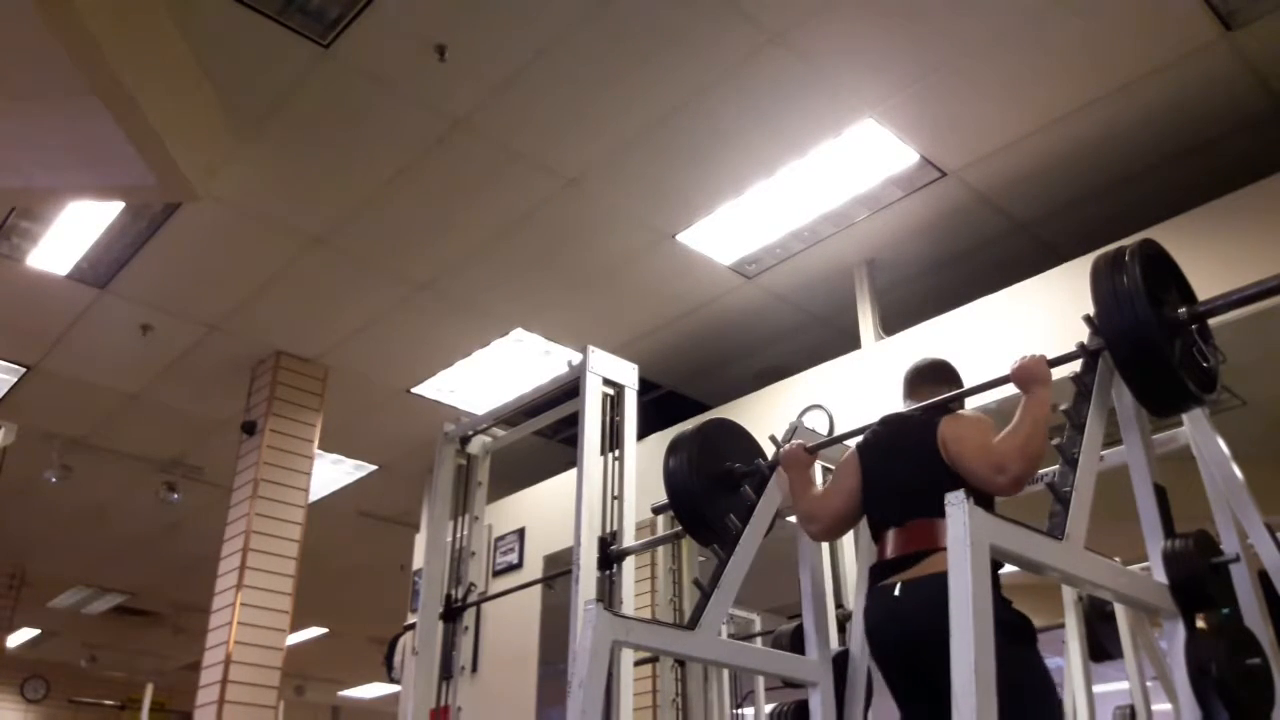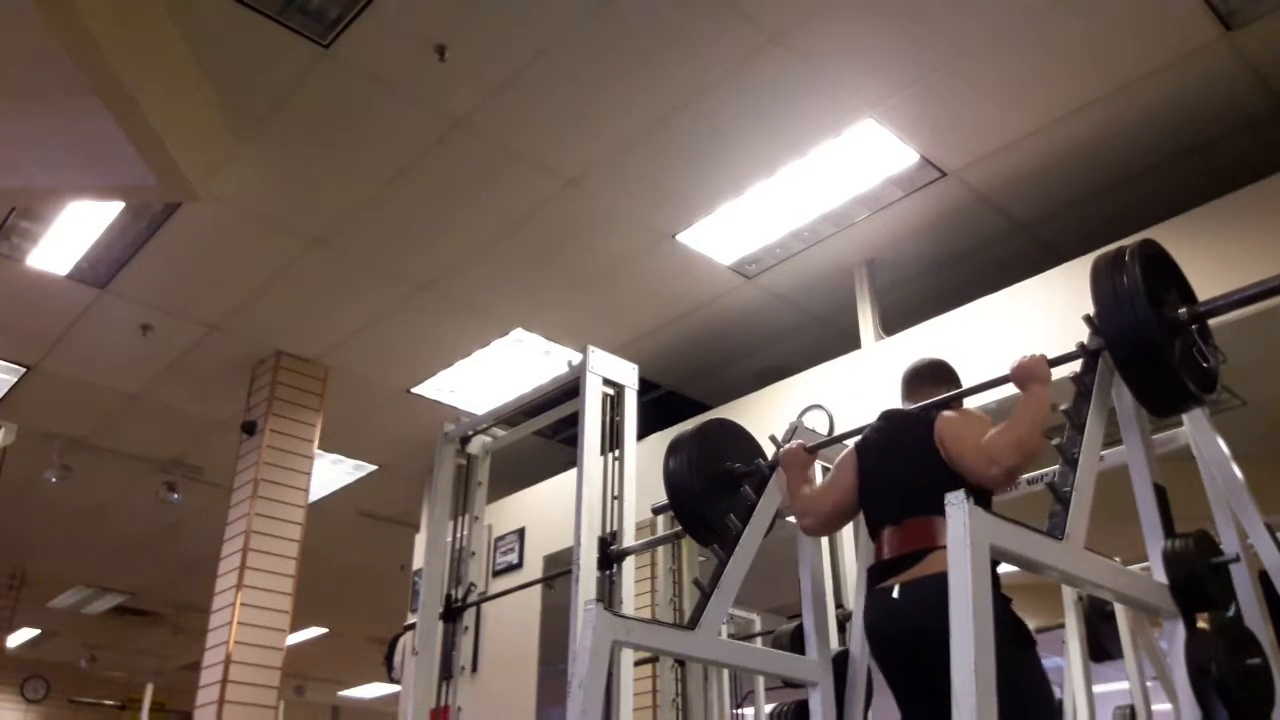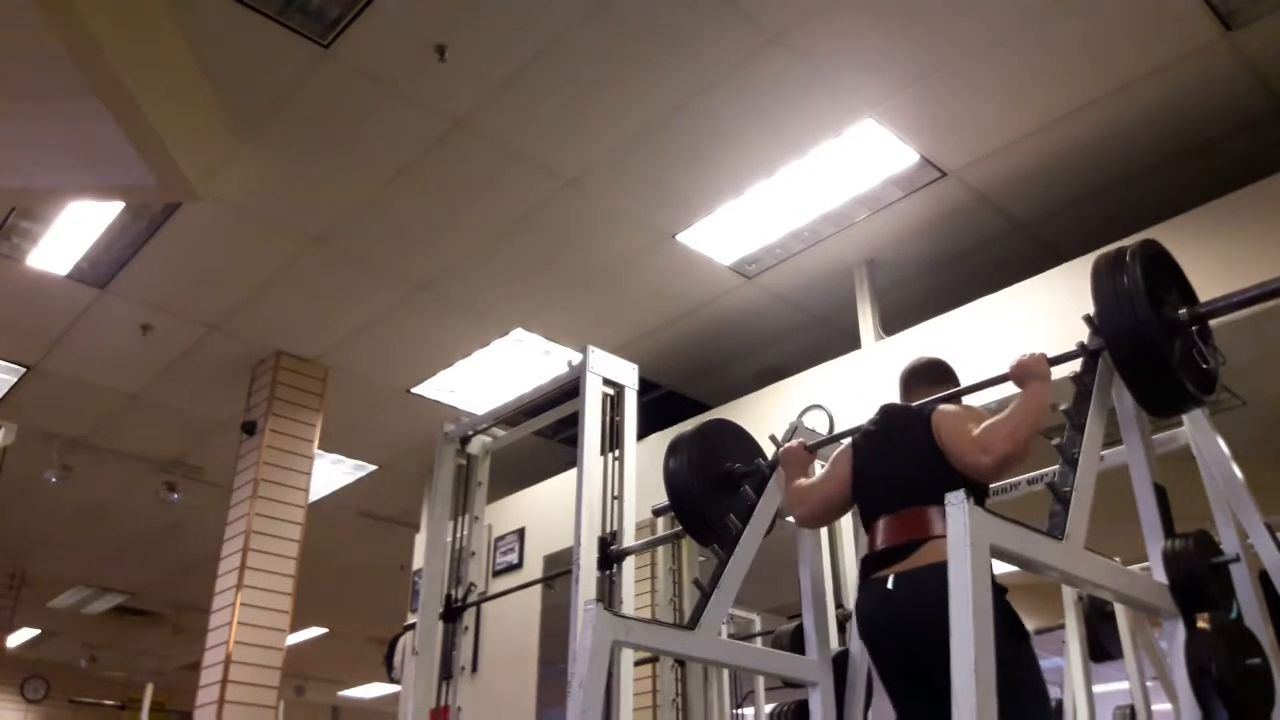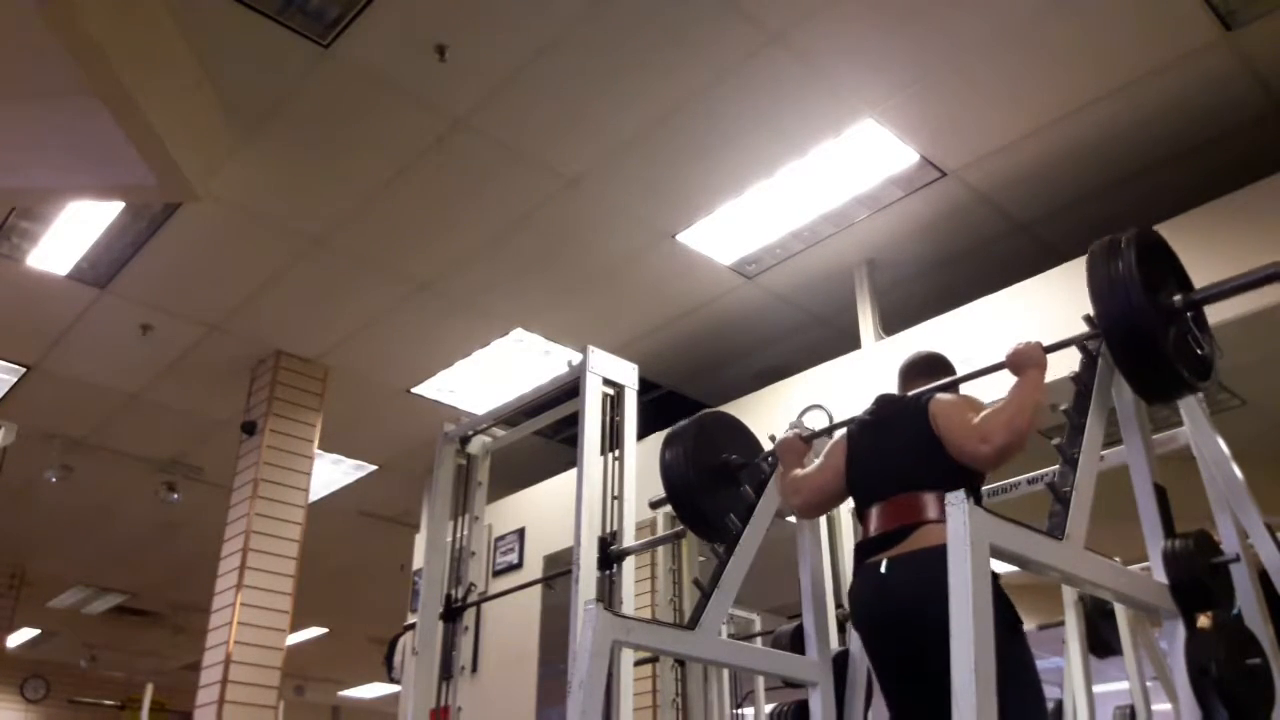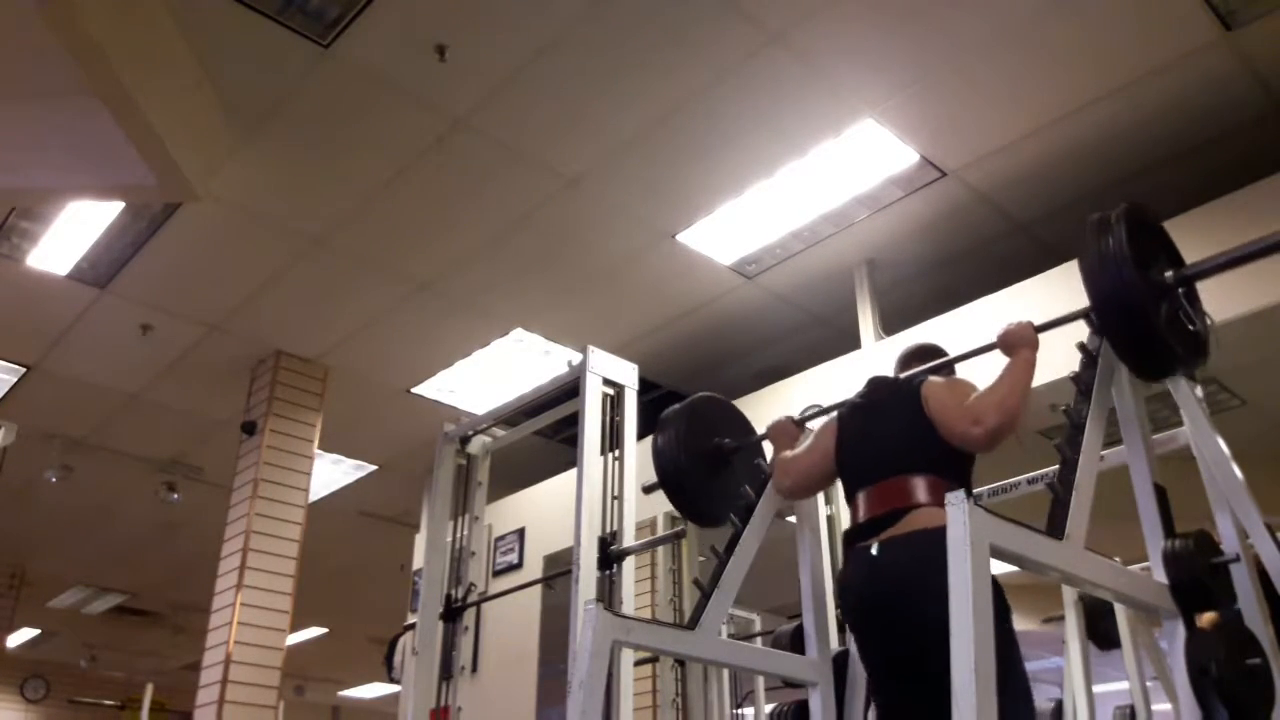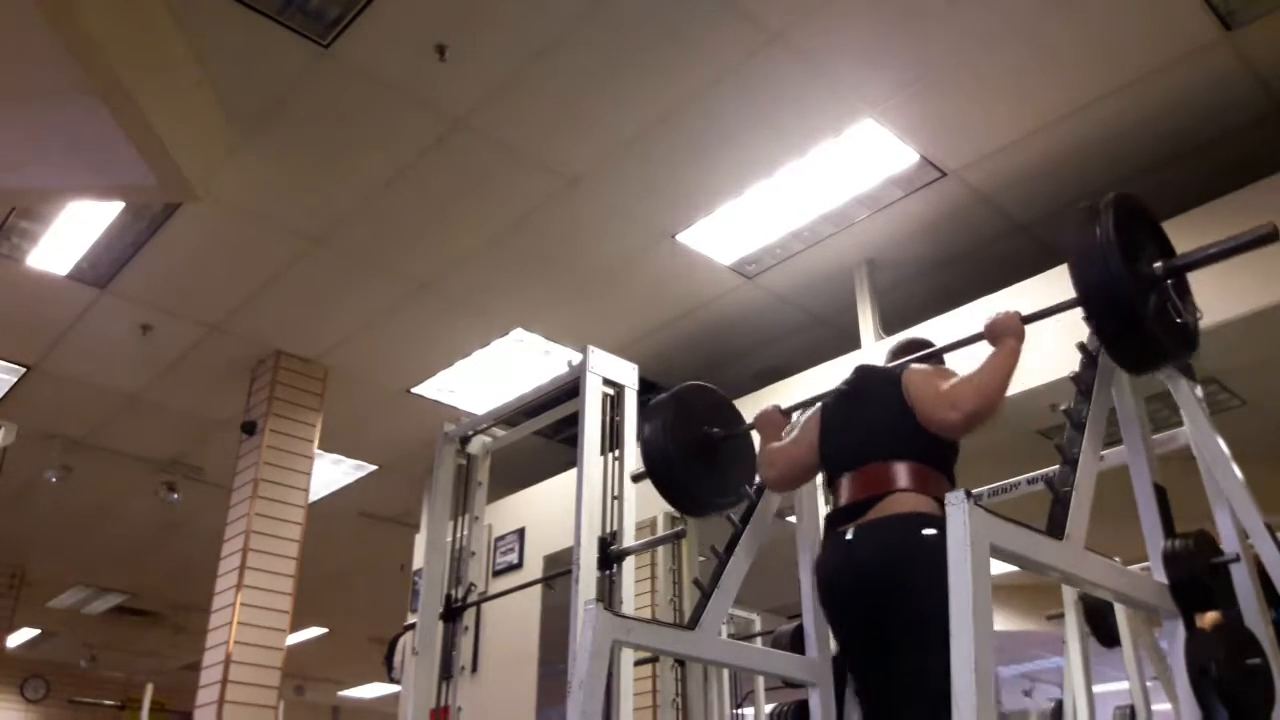
dt=0.2s
person 1, frame 1
left shoulder: (866, 449)
right shoulder: (957, 427)
left elbow: (819, 522)
right elbow: (1006, 471)
left wrist: (798, 471)
right wrist: (1037, 389)
left hip: (887, 613)
right hip: (954, 600)
person 1, frame 2
left shoulder: (864, 448)
right shoulder: (955, 424)
left elbow: (813, 517)
right elbow: (998, 464)
left wrist: (797, 471)
right wrist: (1036, 387)
left hip: (886, 613)
right hip: (952, 598)
person 1, frame 3
left shoulder: (860, 444)
right shoulder: (952, 418)
left elbow: (806, 508)
right elbow: (992, 455)
left wrist: (796, 469)
right wrist: (1035, 385)
left hip: (879, 605)
right hip: (946, 589)
person 1, frame 4
left shoulder: (856, 434)
right shoulder: (949, 408)
left elbow: (801, 498)
right elbow: (991, 443)
left wrist: (792, 460)
right wrist: (1031, 373)
left hip: (873, 593)
right hip: (940, 576)
person 1, frame 5
left shoulder: (848, 417)
right shoulder: (941, 391)
left elbow: (790, 481)
right elbow: (984, 425)
left wrist: (784, 444)
right wrist: (1022, 354)
left hip: (861, 576)
right hip: (928, 559)
person 1, frame 6
left shoulder: (834, 405)
right shoulder: (924, 377)
left elbow: (775, 471)
right elbow: (960, 410)
left wrist: (771, 432)
right wrist: (1008, 342)
left hip: (839, 561)
right hip: (910, 546)
